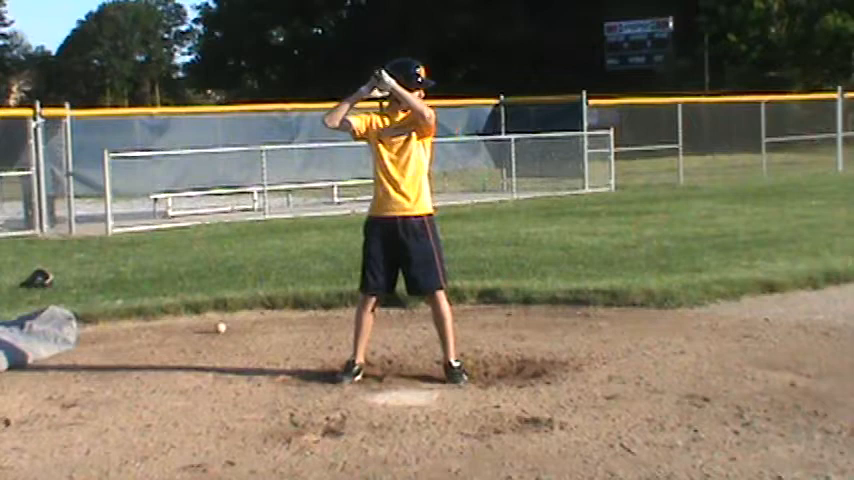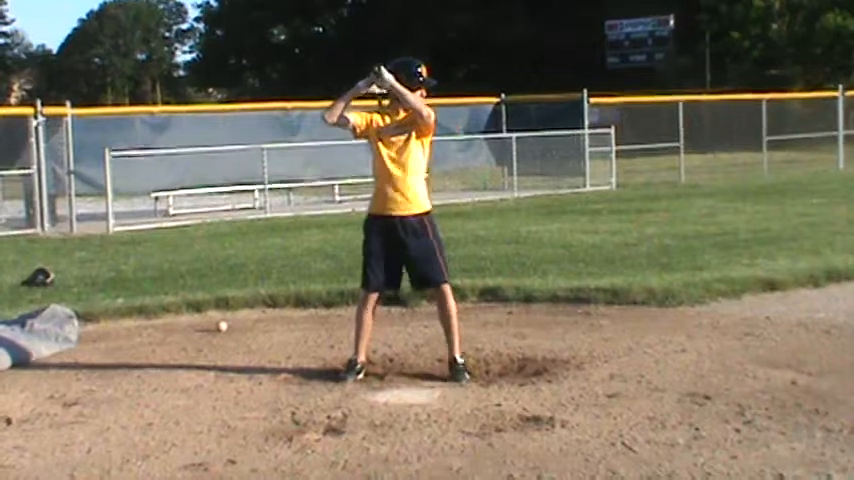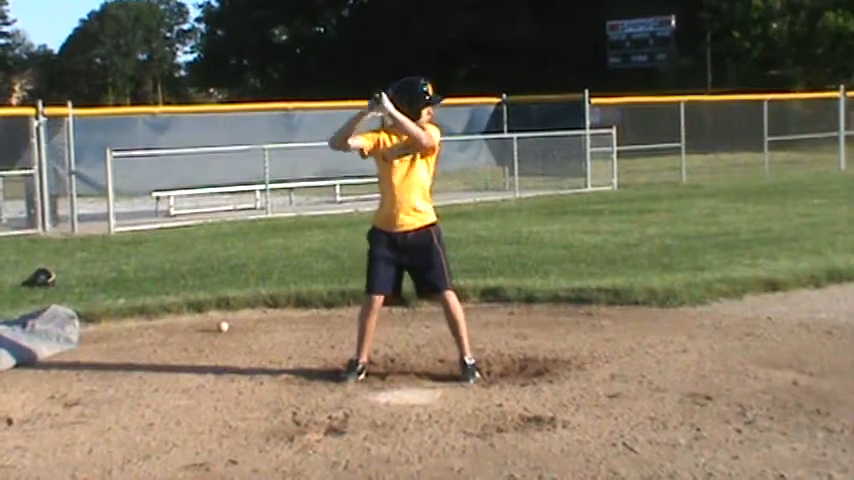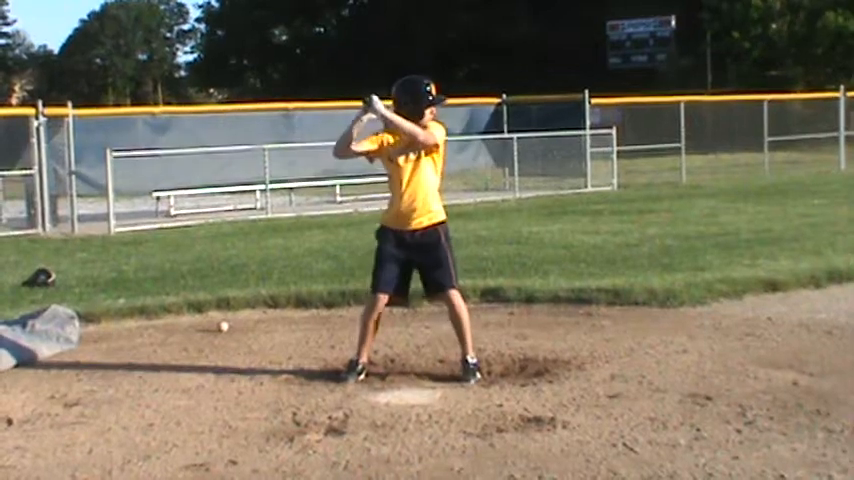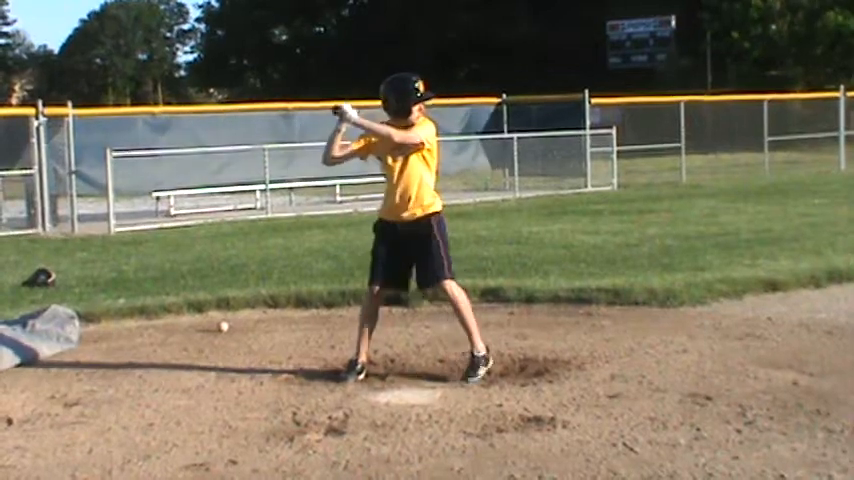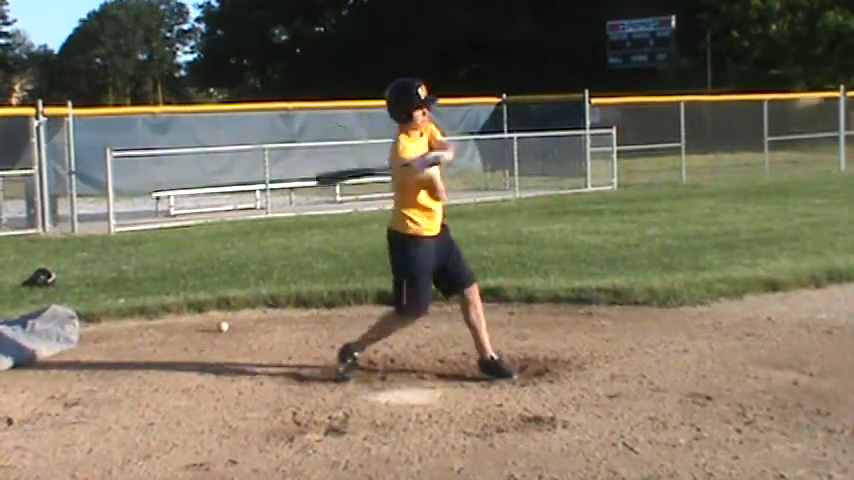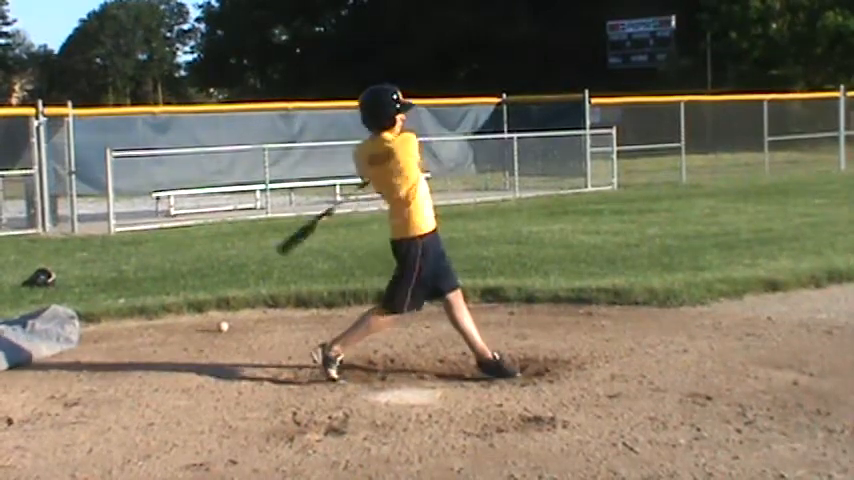
dt=0.3s
person 1, frame 1
left shoulder: (423, 120)
right shoulder: (373, 122)
left elbow: (426, 115)
right elbow: (330, 121)
left wrist: (393, 86)
right wrist: (361, 93)
left hip: (418, 218)
right hip: (381, 220)
left knee: (436, 293)
right knee: (369, 295)
left ankle: (452, 361)
right ankle: (357, 361)
person 1, frame 2
left shoulder: (423, 119)
right shoulder: (373, 119)
left elbow: (425, 114)
right elbow: (330, 117)
left wrist: (392, 82)
right wrist: (359, 88)
left hip: (416, 217)
right hip: (381, 218)
left knee: (441, 288)
right knee: (370, 293)
left ankle: (456, 359)
right ankle: (358, 360)
person 1, frame 3
left shoulder: (431, 132)
right shoulder: (379, 138)
left elbow: (423, 140)
right elbow: (337, 143)
left wrist: (391, 112)
right wrist: (364, 113)
left hip: (423, 229)
right hip: (386, 231)
left knee: (446, 295)
right knee: (373, 299)
left ankle: (467, 359)
right ankle: (360, 361)
person 1, frame 4
left shoulder: (436, 131)
right shoulder: (384, 138)
left elbow: (421, 137)
right elbow: (341, 152)
left wrist: (384, 113)
right wrist: (361, 117)
left hip: (431, 227)
right hip: (394, 230)
left knee: (451, 294)
right knee: (379, 298)
left ankle: (469, 359)
right ankle: (360, 361)
person 1, frame 5
left shoulder: (425, 128)
right shoulder: (373, 136)
left elbow: (399, 138)
right elbow: (331, 158)
left wrist: (357, 120)
right wrist: (341, 126)
left hip: (426, 219)
right hip: (390, 222)
left knee: (446, 284)
right knee: (374, 291)
left ankle: (479, 350)
right ankle: (359, 361)
person 1, frame 6
left shoulder: (427, 129)
right shoulder: (403, 149)
left elbow: (448, 149)
right elbow: (440, 195)
left wrist: (435, 157)
right wrist: (428, 165)
left hip: (435, 230)
right hip: (408, 236)
left knee: (470, 291)
right knee: (413, 310)
left ankle: (487, 357)
right ankle: (354, 350)
person 1, frame 7
left shoulder: (361, 153)
right shoulder: (407, 142)
left hip: (413, 234)
right hip: (418, 236)
left knee: (452, 294)
right knee: (392, 306)
left ankle: (485, 357)
right ankle: (332, 350)
